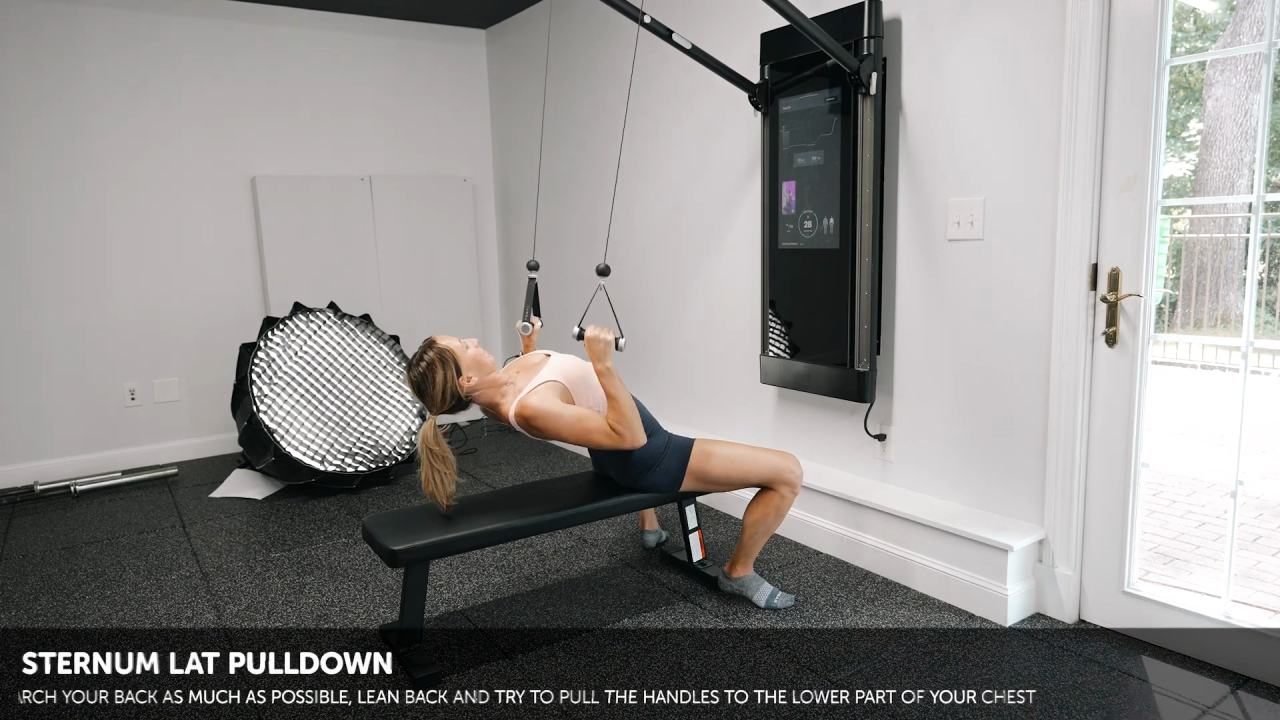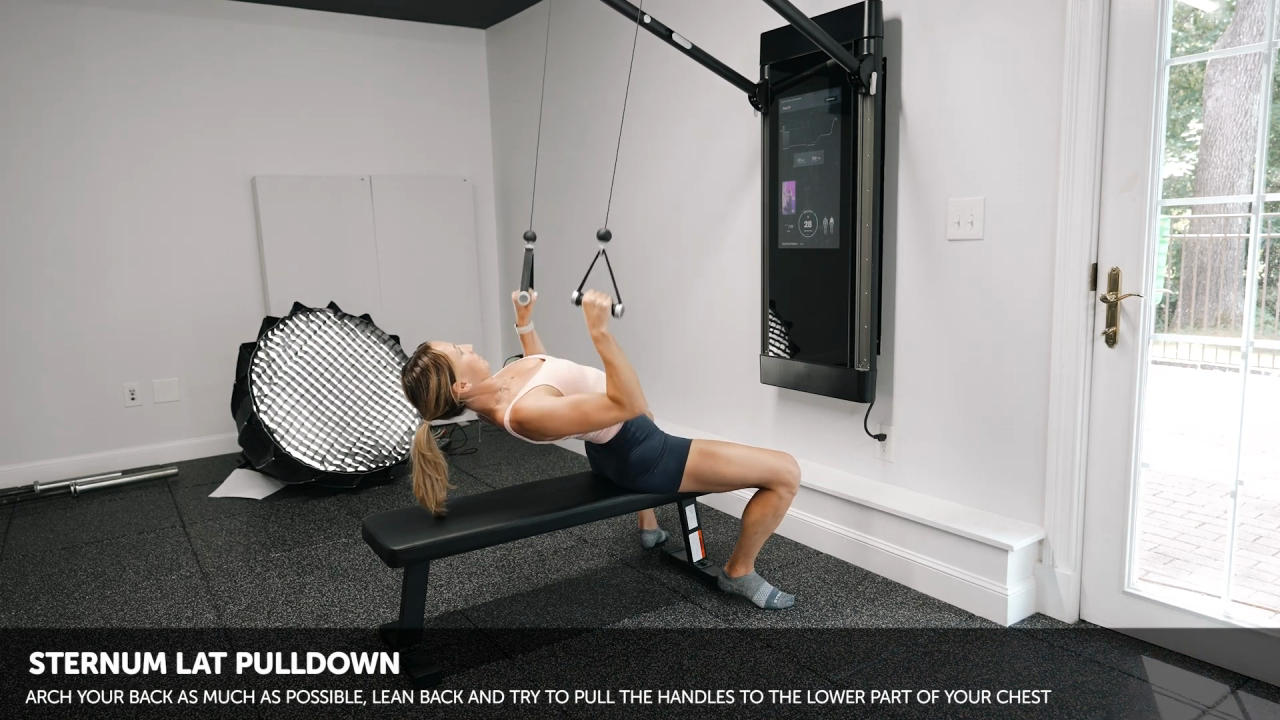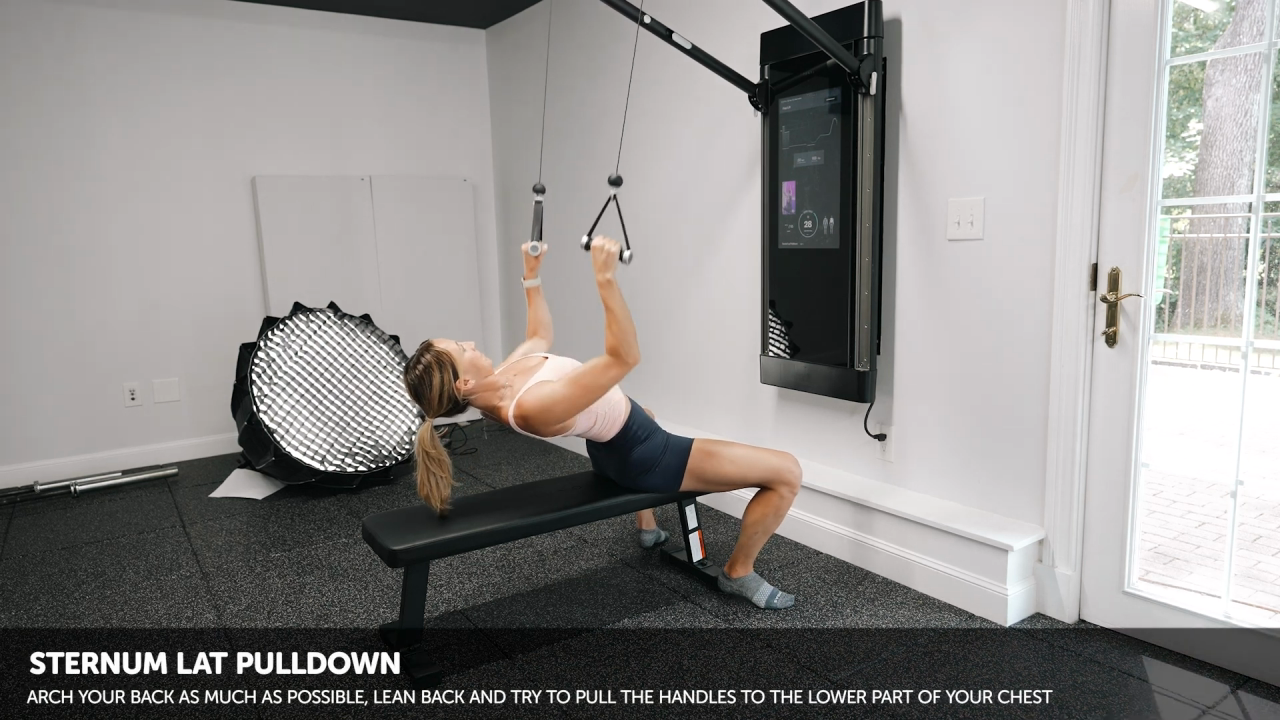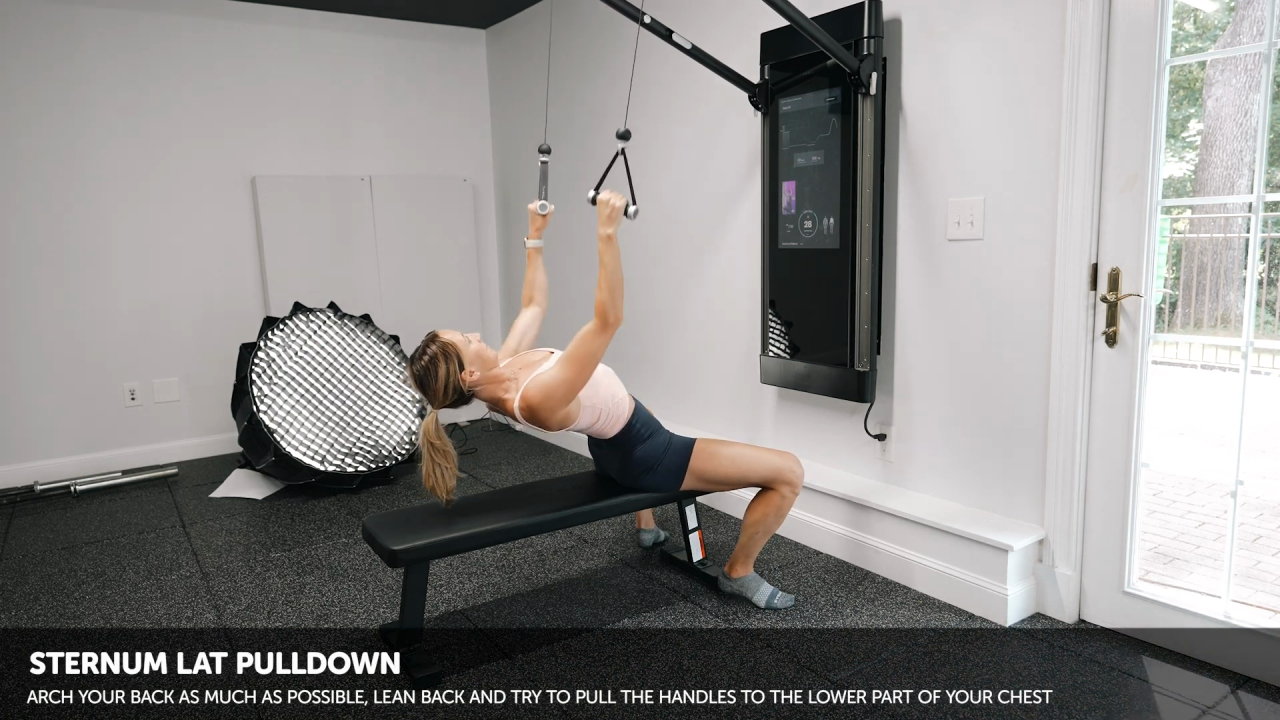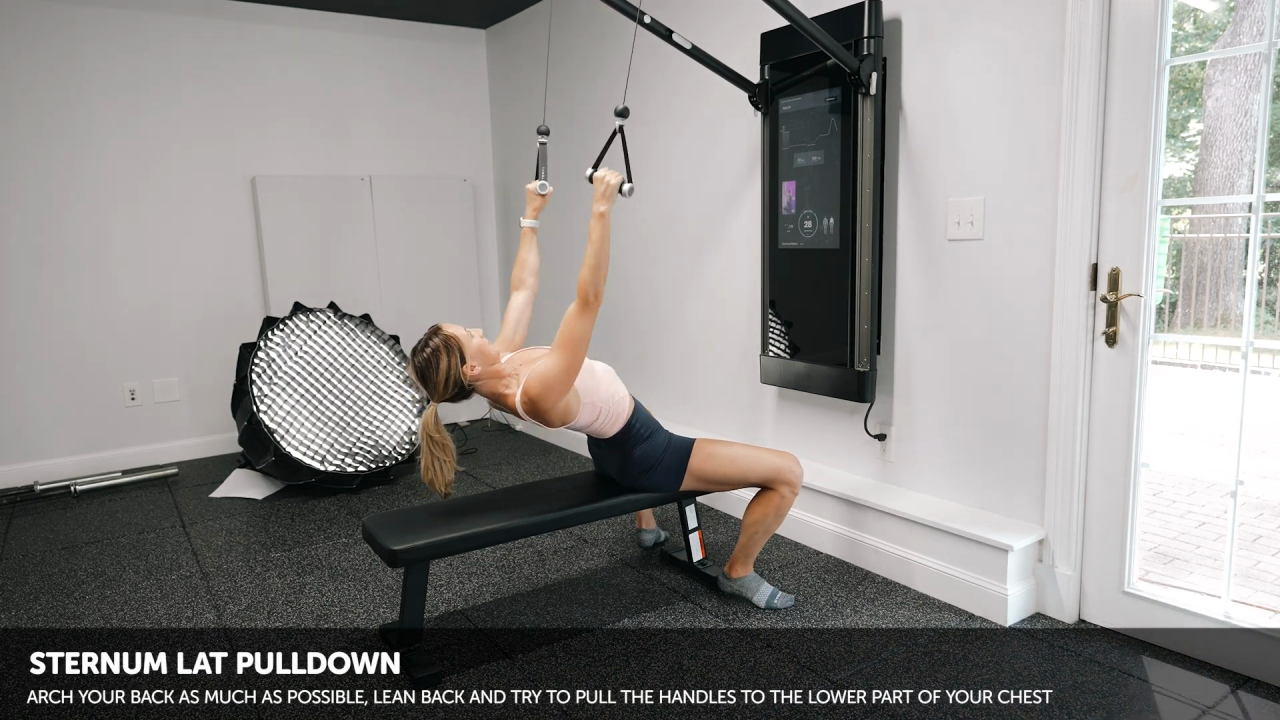
dt=0.3s
person 1, frame 1
left shoulder: (498, 390)
right shoulder: (529, 409)
right elbow: (631, 435)
left wrist: (529, 347)
right wrist: (602, 363)
left hip: (613, 453)
right hip: (644, 459)
right knee: (788, 471)
left ankle: (650, 527)
right ankle: (739, 573)
person 1, frame 2
left shoulder: (495, 392)
right shoulder: (525, 411)
left elbow: (536, 369)
right elbow: (632, 405)
left wrist: (523, 323)
right wrist: (599, 331)
left hip: (615, 449)
right hip: (641, 457)
left knee: (636, 413)
right knee: (785, 472)
left ankle: (648, 526)
right ankle: (739, 573)
person 1, frame 3
left shoulder: (496, 385)
right shoulder: (530, 408)
left elbow: (540, 339)
right elbow: (624, 357)
left wrist: (531, 275)
right wrist: (605, 277)
left hip: (617, 447)
right hip: (642, 458)
left knee: (645, 408)
right knee: (786, 471)
left ankle: (647, 527)
right ankle: (738, 574)
person 1, frame 4
left shoulder: (501, 373)
right shoulder: (535, 399)
left elbow: (533, 305)
right elbow: (609, 320)
left wrist: (535, 237)
right wrist: (607, 233)
left hip: (616, 446)
right hip: (646, 457)
right knee: (788, 472)
left ankle: (646, 526)
right ankle: (739, 574)
person 1, frame 5
left shoulder: (501, 365)
right shoulder: (536, 394)
left elbow: (523, 288)
right elbow: (588, 300)
left wrist: (531, 216)
right wrist: (601, 209)
left hip: (616, 446)
right hip: (645, 457)
right knee: (787, 471)
left ankle: (647, 526)
right ankle: (738, 574)
